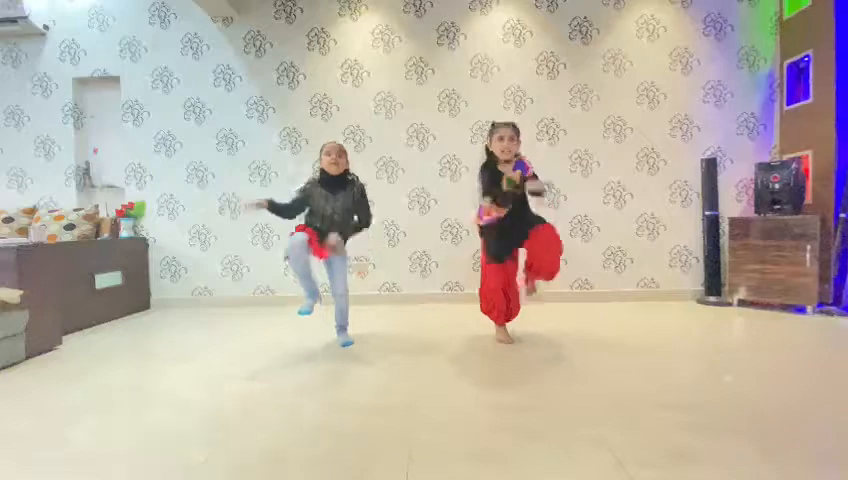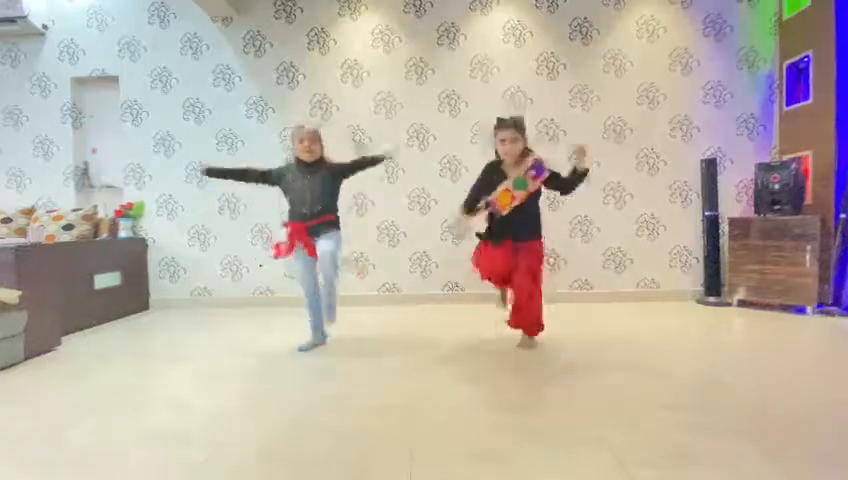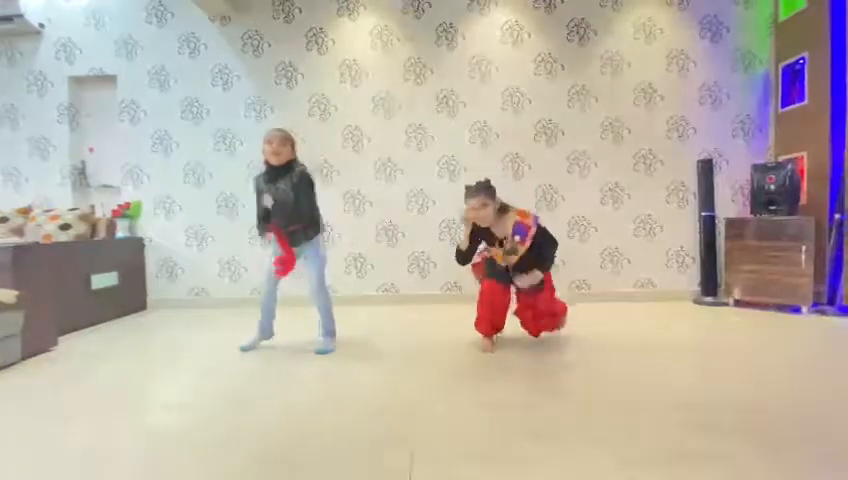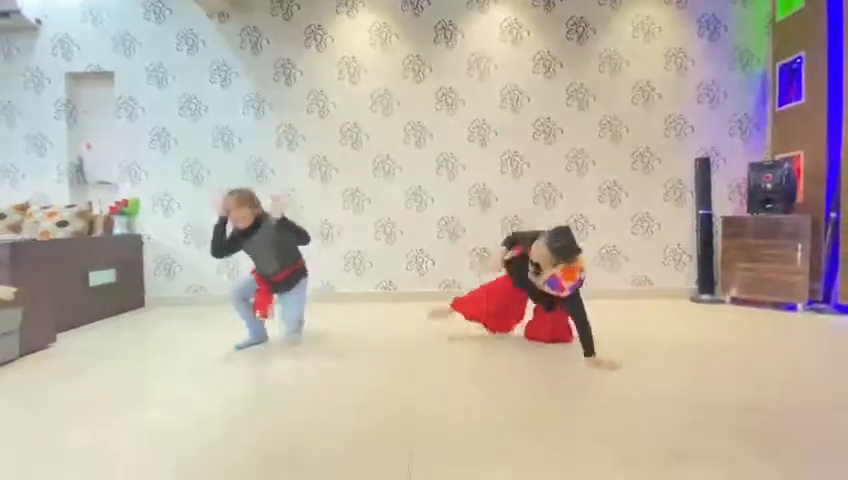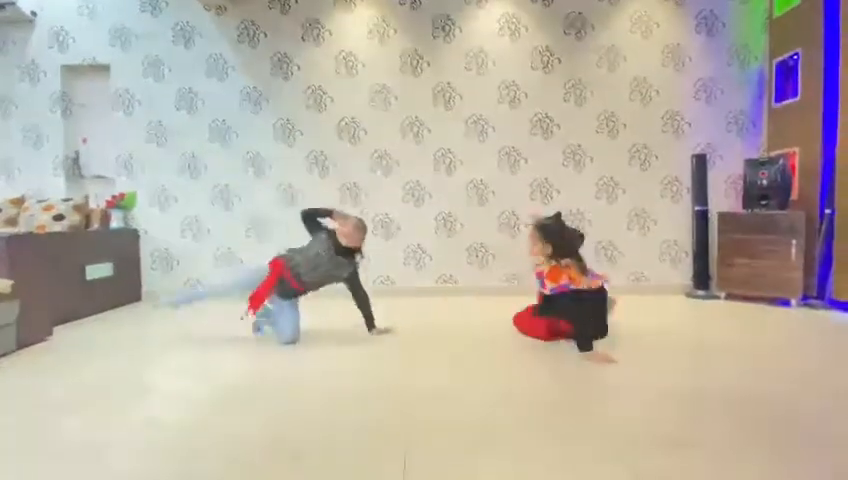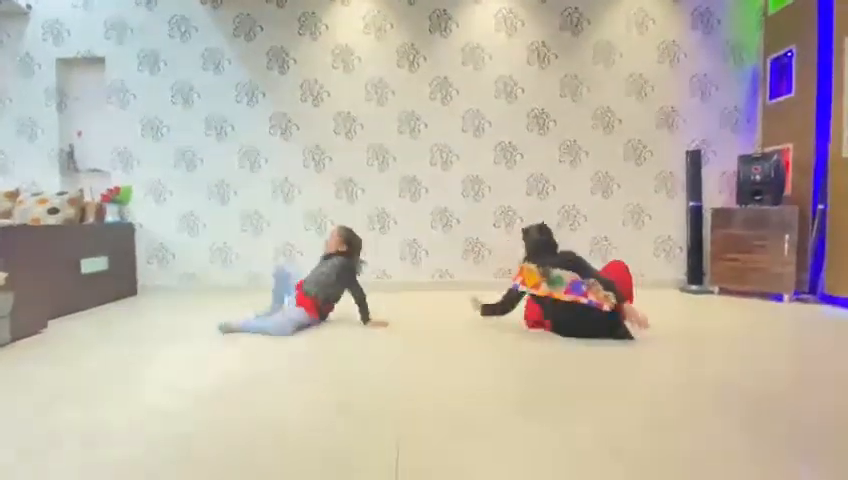
dt=0.4s
person 1, frame 1
left shoulder: (356, 187)
right shoulder: (313, 186)
left elbow: (365, 220)
right elbow: (290, 211)
left wrist: (342, 236)
right wrist: (268, 204)
left hip: (338, 242)
right hip: (311, 236)
left knee: (341, 289)
right knee: (294, 245)
left ankle: (342, 330)
right ankle: (311, 295)
person 1, frame 2
left shoulder: (331, 171)
right shoulder: (286, 173)
left elbow: (358, 164)
right elbow: (253, 175)
left wrist: (381, 157)
right wrist: (212, 171)
left hip: (327, 232)
right hip: (300, 236)
left knee: (327, 255)
right knee: (308, 288)
left ankle: (329, 304)
right ankle: (317, 334)
person 1, frame 3
left shoulder: (301, 176)
right shoulder: (261, 181)
left elbow: (308, 211)
right elbow: (262, 214)
left wrist: (275, 205)
right wrist: (265, 231)
left hip: (308, 238)
right hip: (282, 240)
left knee: (316, 284)
right knee: (269, 282)
left ankle: (328, 335)
right ankle: (264, 332)
person 1, frame 4
left shoulder: (272, 225)
right shoulder: (240, 233)
left elbow: (304, 239)
right elbow: (217, 252)
left wrist: (280, 219)
right wrist: (222, 220)
left hip: (293, 279)
right hip: (265, 278)
left knee: (289, 335)
left ankle: (293, 327)
right ankle: (257, 334)
person 1, frame 5
left shoulder: (348, 266)
right shoulder: (325, 235)
left elbow: (360, 296)
right elbow: (306, 214)
left wrist: (371, 326)
right wrist: (333, 214)
left hip: (288, 294)
right hip: (276, 273)
left knee: (289, 337)
right knee: (225, 289)
left ankle: (264, 316)
person 1, frame 6
left shoulder: (343, 264)
right shoulder: (329, 257)
left elbow: (358, 293)
left wrist: (366, 320)
left hip: (313, 310)
left knee: (283, 325)
right knee: (280, 272)
left ankle: (240, 326)
right ankle: (276, 310)
person 2, frame 1
left shoulder: (521, 165)
right shoulder: (488, 170)
left elbow: (538, 189)
right elbow: (497, 198)
left wrist: (526, 182)
right wrist: (526, 186)
left hip: (524, 222)
right hip: (498, 230)
left knee: (550, 247)
right knee: (498, 280)
left ankle: (531, 279)
right ankle: (500, 324)
person 2, frame 2
left shoulder: (534, 167)
right shoulder: (492, 170)
left elbow: (565, 186)
right elbow: (472, 199)
left wrist: (581, 166)
right wrist: (466, 213)
left hip: (528, 238)
right hip: (499, 235)
left knee: (527, 286)
right knee: (494, 265)
left ankle: (529, 333)
right ankle: (504, 285)
person 2, frame 3
left shoulder: (522, 220)
right shoulder: (478, 229)
left elbow: (551, 244)
right elbow: (463, 259)
left wrist: (538, 274)
right wrist: (466, 233)
left hip: (530, 270)
right hip: (500, 268)
right knee: (491, 292)
left ankle: (557, 312)
right ankle: (488, 332)
person 2, frame 4
right shoulder: (538, 241)
left elbow: (579, 316)
right elbow: (515, 238)
left wrist: (591, 357)
right wrist: (504, 250)
left hip: (549, 298)
right hip: (525, 279)
person 2, frame 5
left shoulder: (553, 278)
left elbow: (575, 316)
right elbow: (579, 236)
left wrist: (587, 351)
right wrist: (541, 224)
left knee: (521, 321)
person 2, frame 6
right shoulder: (568, 258)
left elbow: (504, 307)
right elbow: (603, 281)
left wrist: (482, 308)
right wrist: (626, 306)
left hip: (566, 328)
right hip: (600, 322)
left knee: (533, 305)
right knee: (618, 267)
